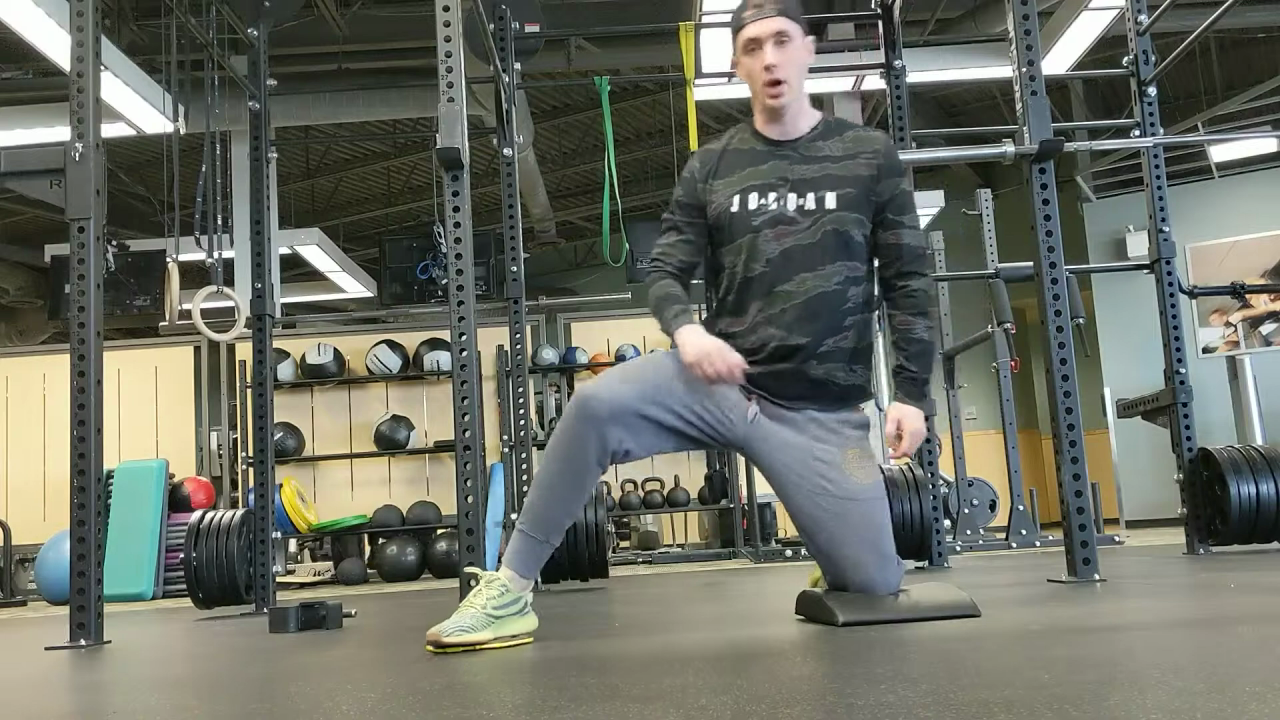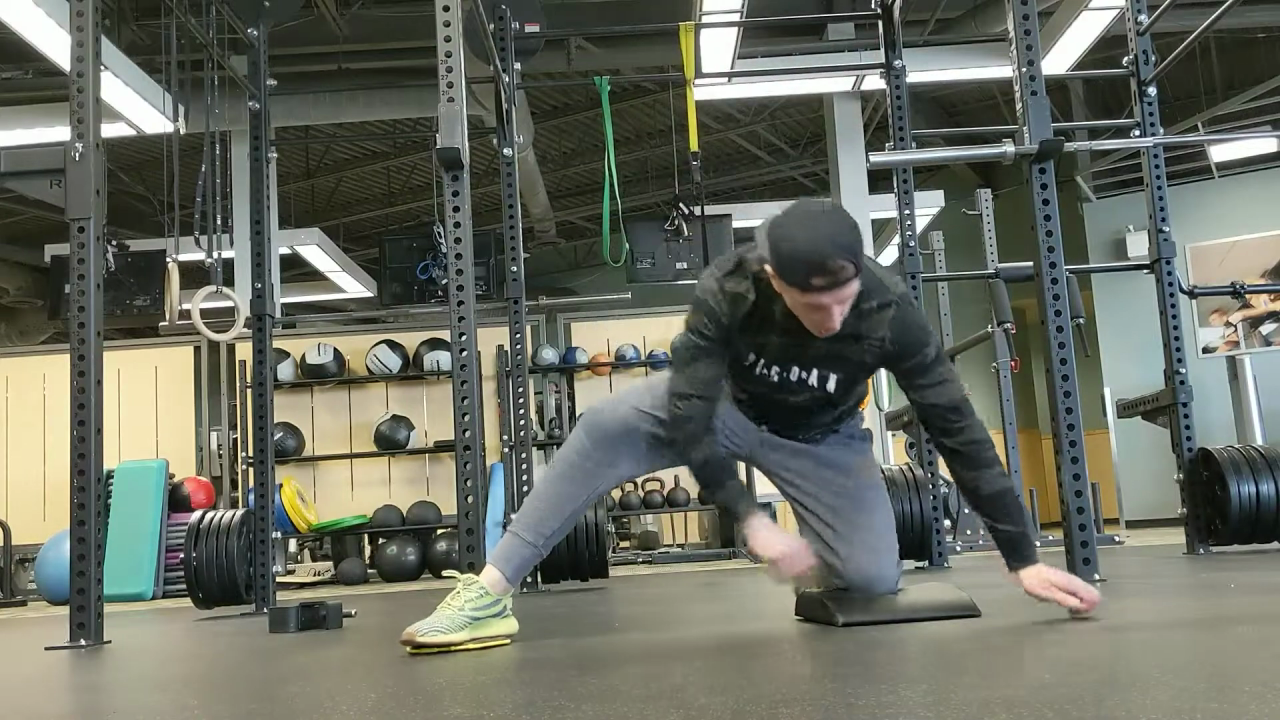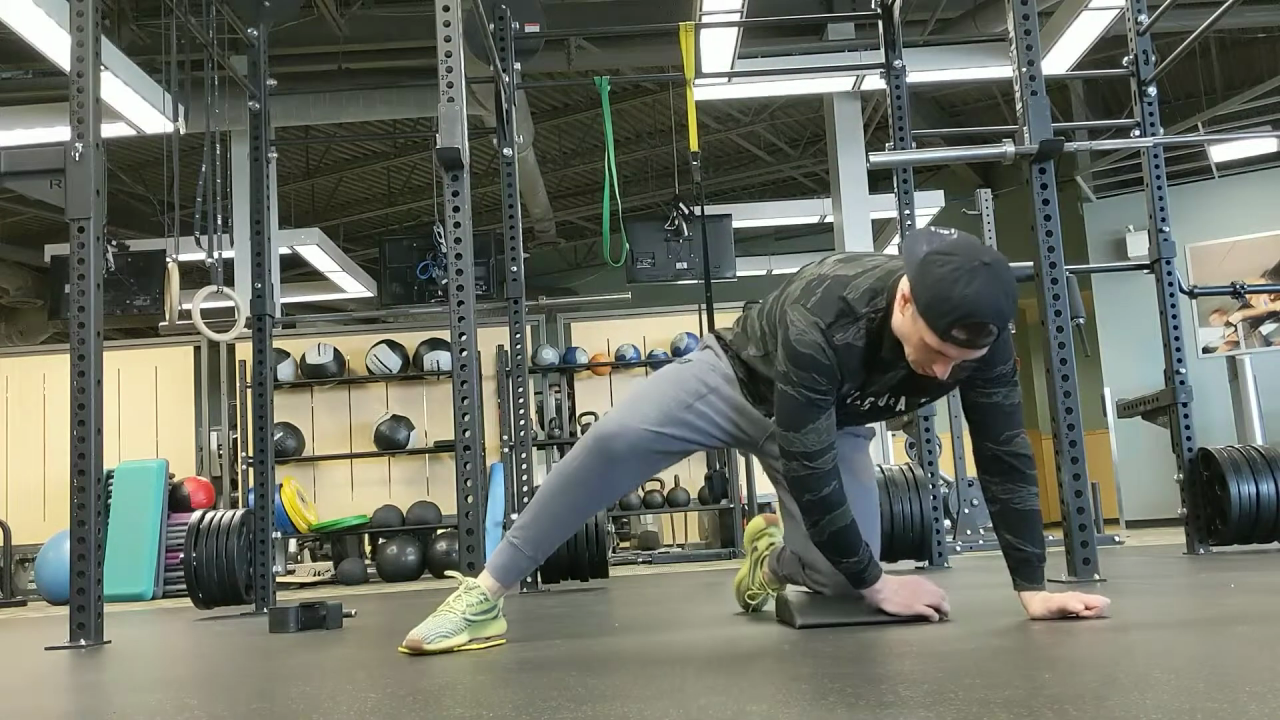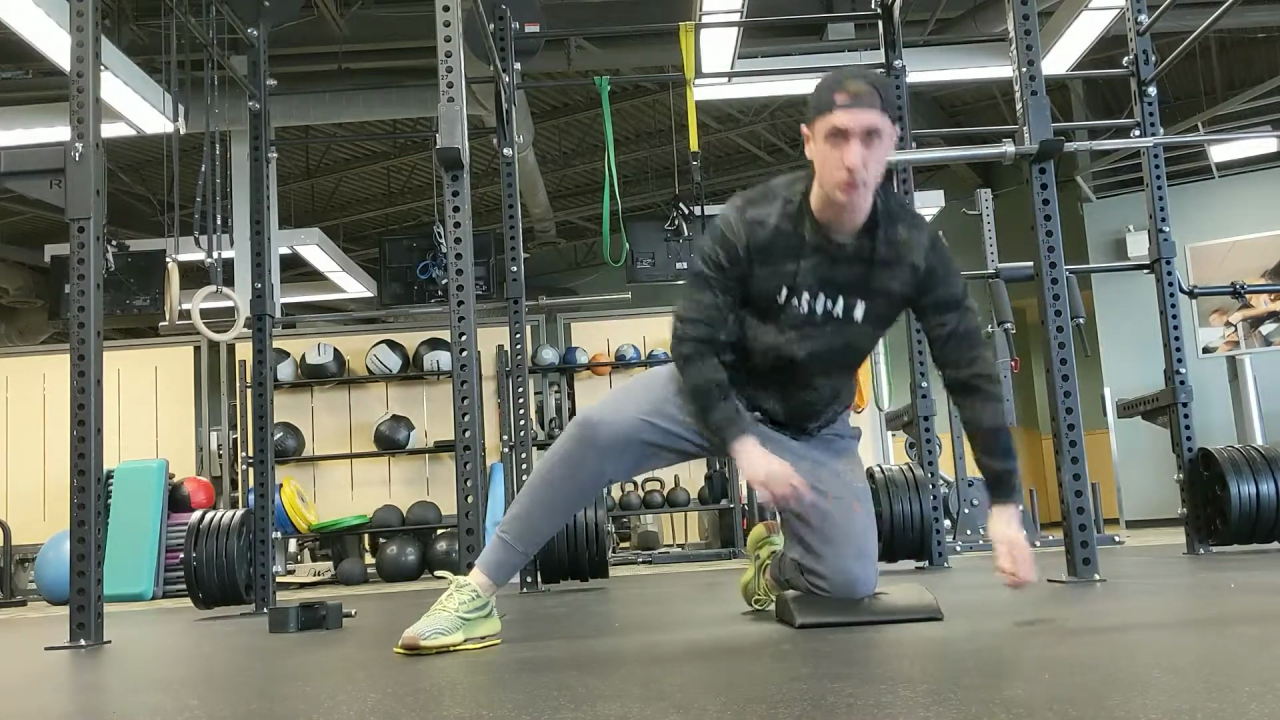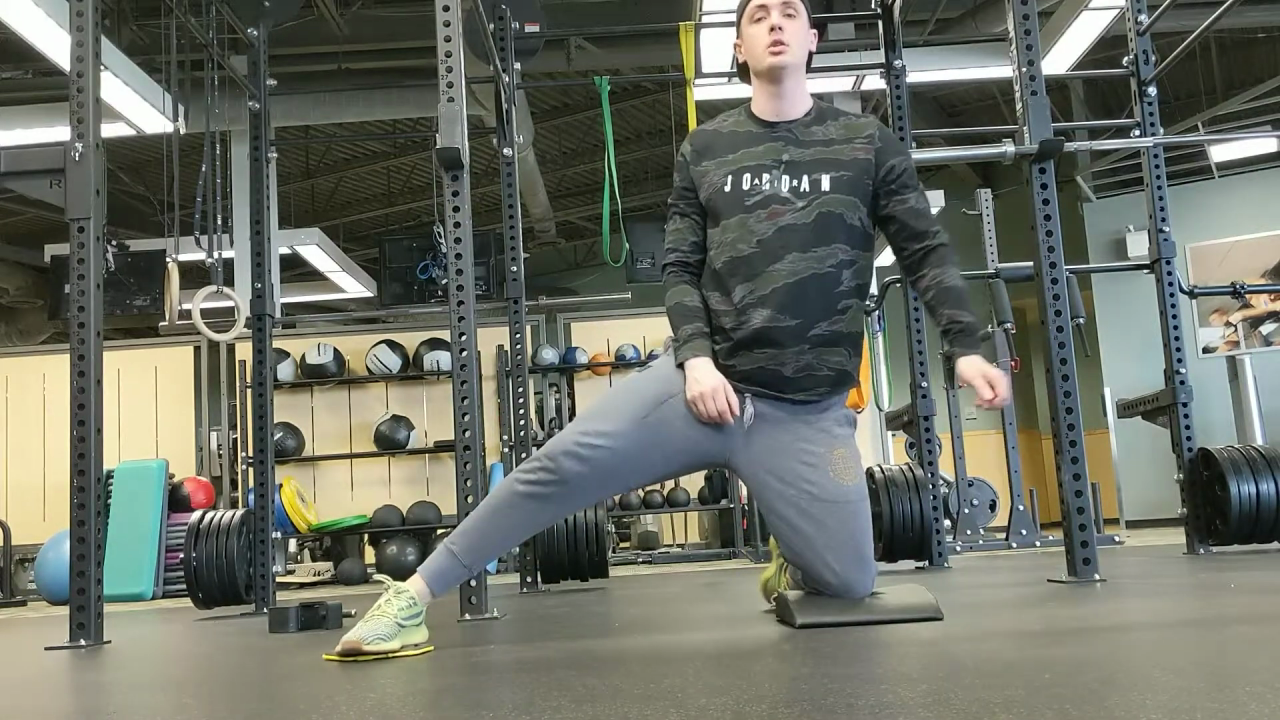
dt=1s
person 1, frame 1
left shoulder: (870, 157)
right shoulder: (710, 169)
left elbow: (907, 284)
right elbow: (666, 272)
left wrist: (909, 392)
right wrist: (686, 331)
left hip: (821, 406)
right hip: (722, 371)
left knee: (872, 584)
right knee: (598, 404)
left ankle: (835, 559)
right ankle: (510, 589)
person 1, frame 2
left shoulder: (889, 310)
right shoulder: (730, 288)
left elbow: (958, 431)
right elbow: (687, 412)
left wrist: (1024, 559)
right wrist: (750, 520)
left hip: (823, 436)
right hip: (733, 407)
left knee: (874, 581)
right knee: (608, 425)
left ankle: (818, 555)
right ankle: (493, 591)
person 1, frame 3
left shoulder: (978, 333)
right shoulder: (823, 313)
left elbow: (1004, 457)
right elbow: (806, 465)
left wrist: (1031, 586)
right wrist: (876, 582)
left hip: (830, 419)
right hip: (739, 380)
left knee: (841, 574)
right knee: (617, 439)
left ankle: (773, 554)
right ankle: (484, 597)
person 1, frame 4
left shoulder: (916, 250)
right shoulder: (748, 222)
left elbow: (972, 374)
right elbow: (695, 344)
left wrist: (1004, 506)
right wrist: (740, 445)
left hip: (810, 429)
right hip: (709, 383)
left knee: (849, 583)
right knee: (599, 427)
left ankle: (773, 559)
right ankle: (479, 593)
person 1, frame 5
left shoulder: (867, 143)
right shoulder: (705, 148)
left elbow: (926, 251)
right elbow: (680, 269)
left wrist: (967, 347)
right wrist: (695, 359)
left hip: (808, 407)
right hip: (708, 376)
left knee: (848, 584)
right knee: (565, 465)
left ankle: (795, 556)
right ankle: (415, 596)
